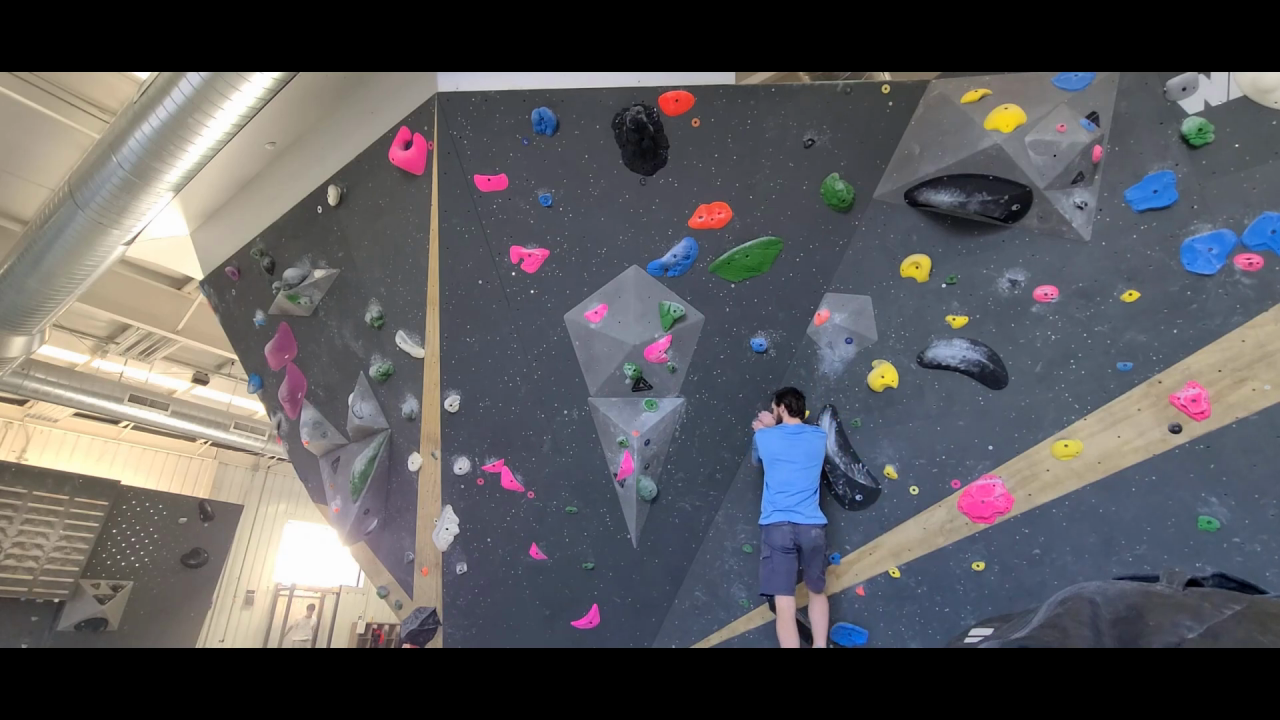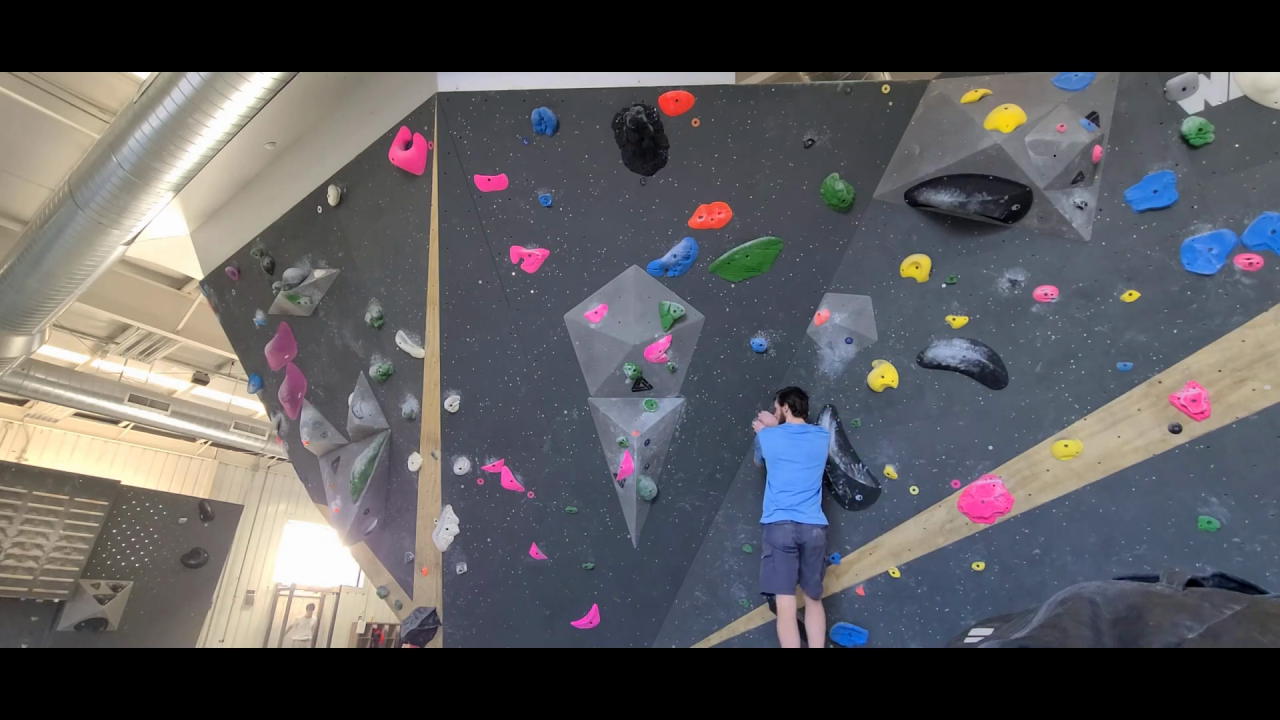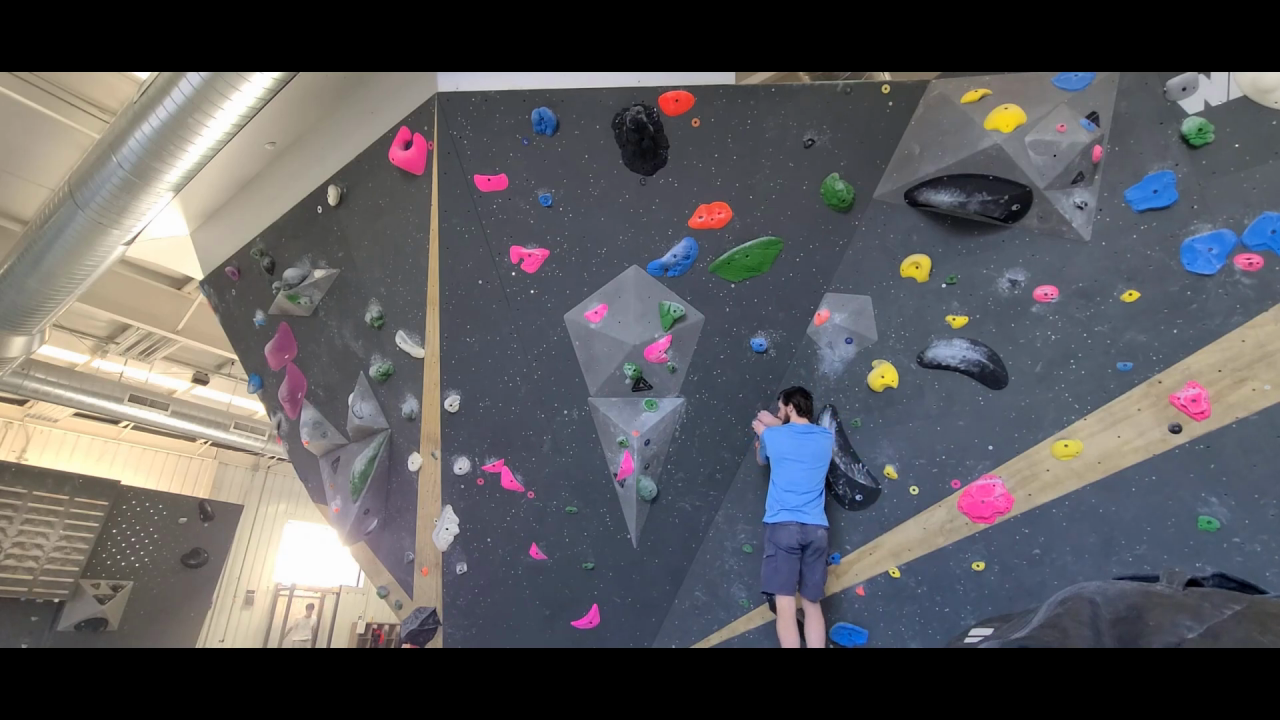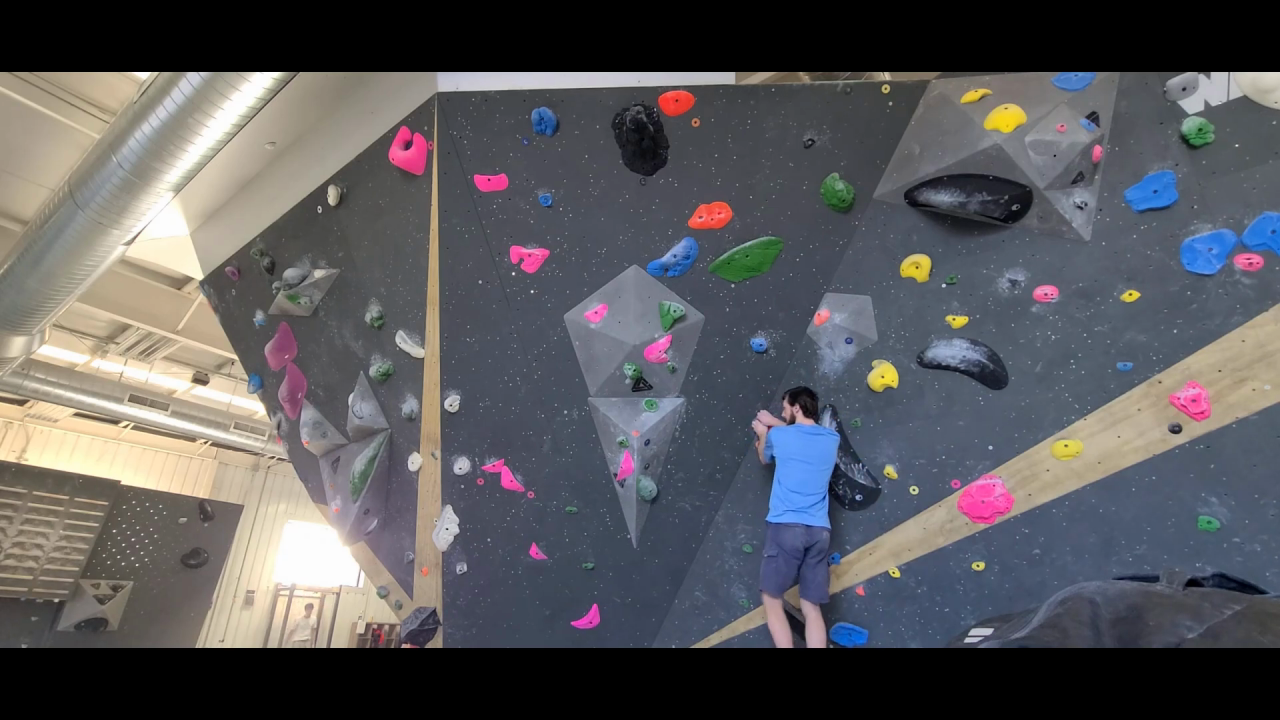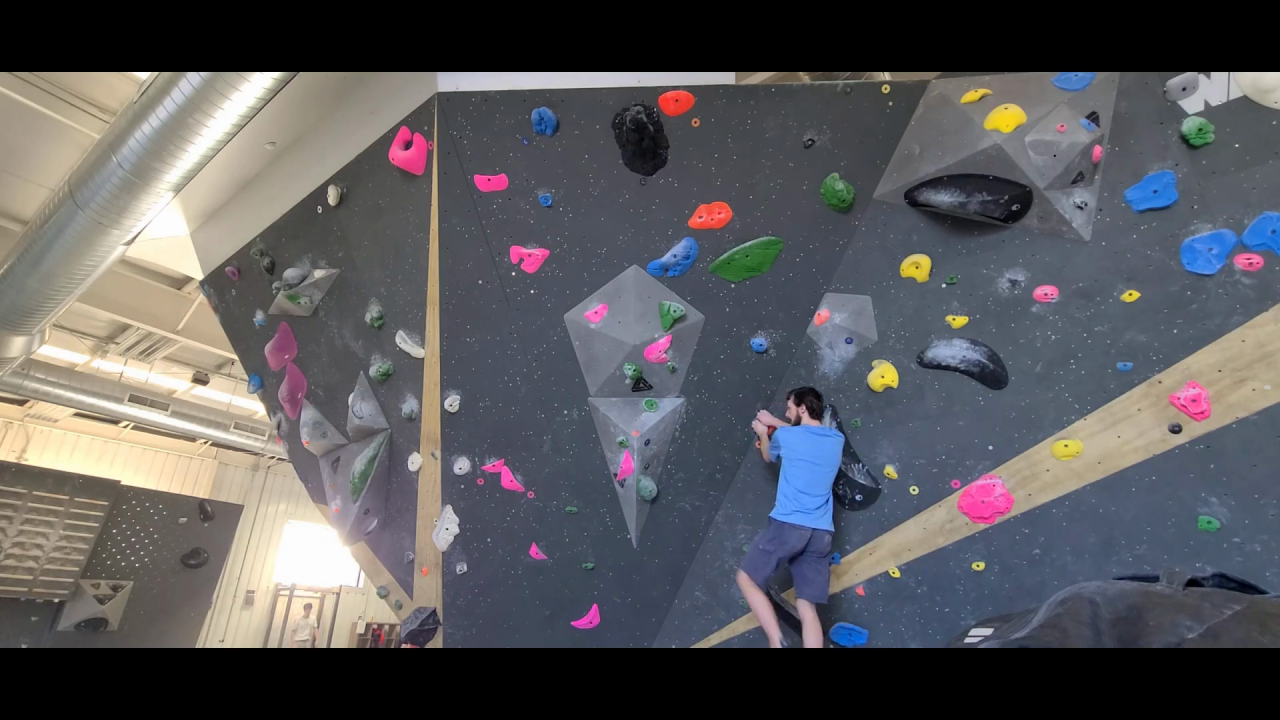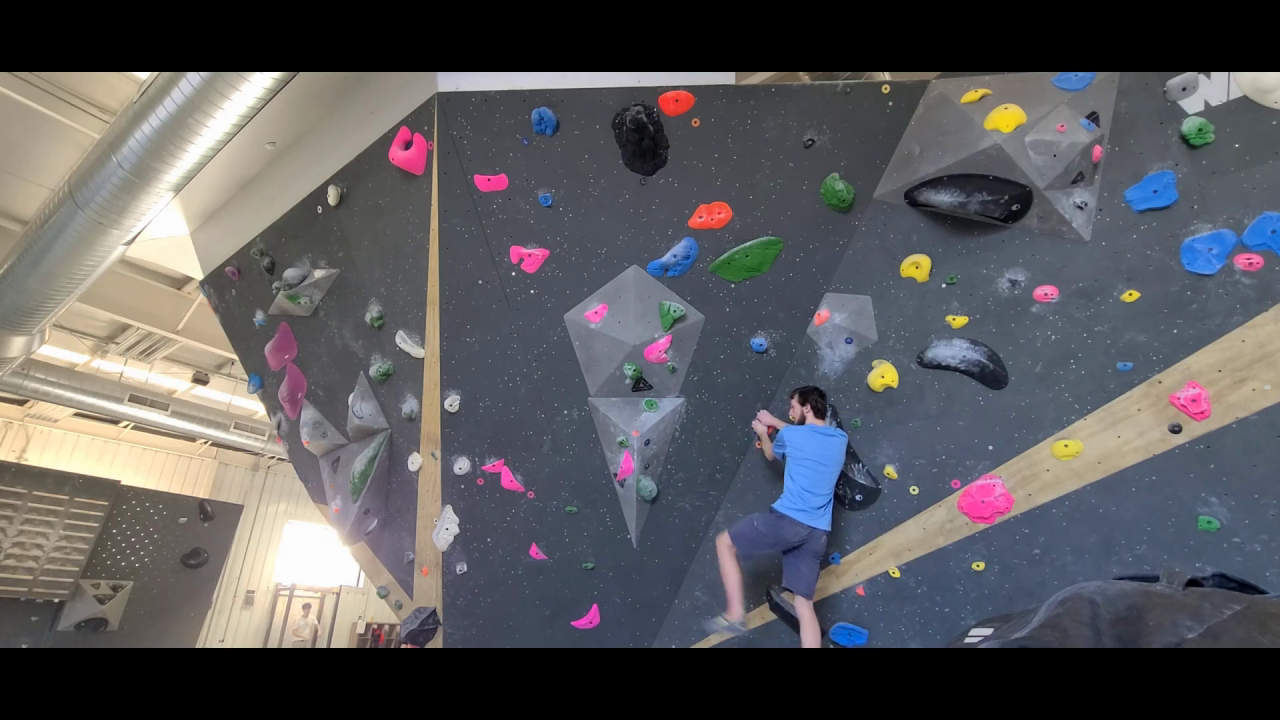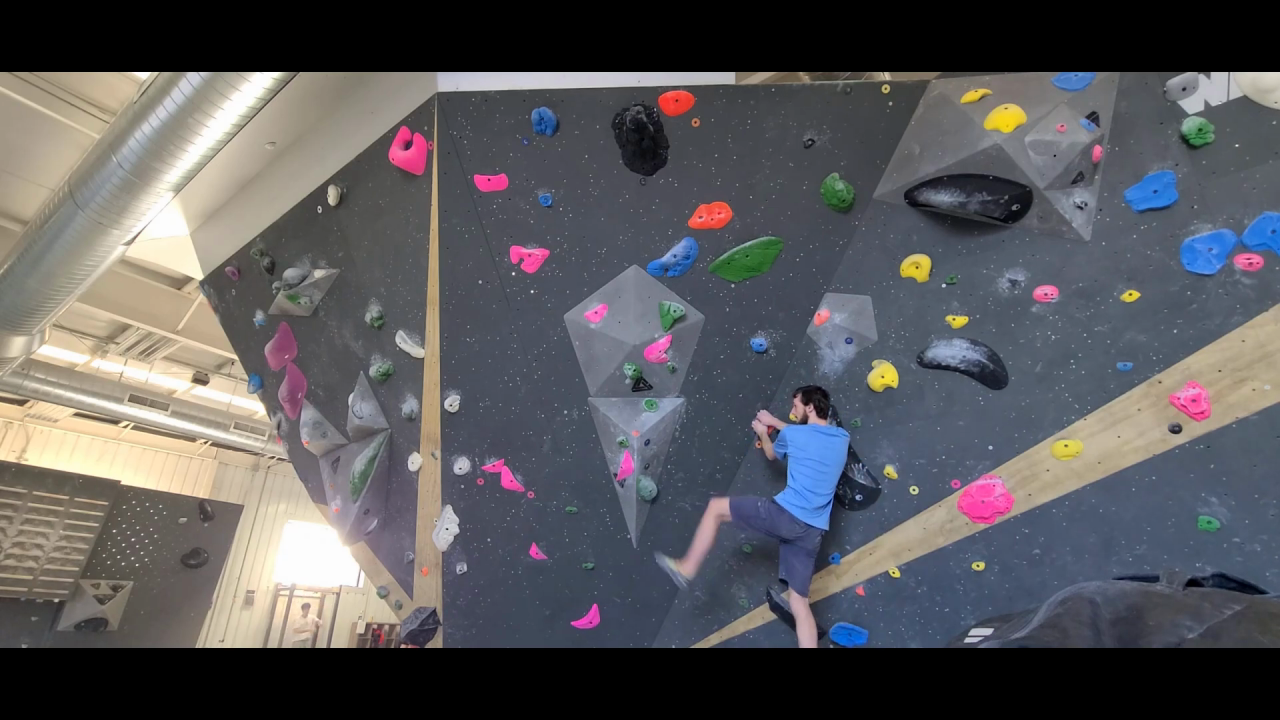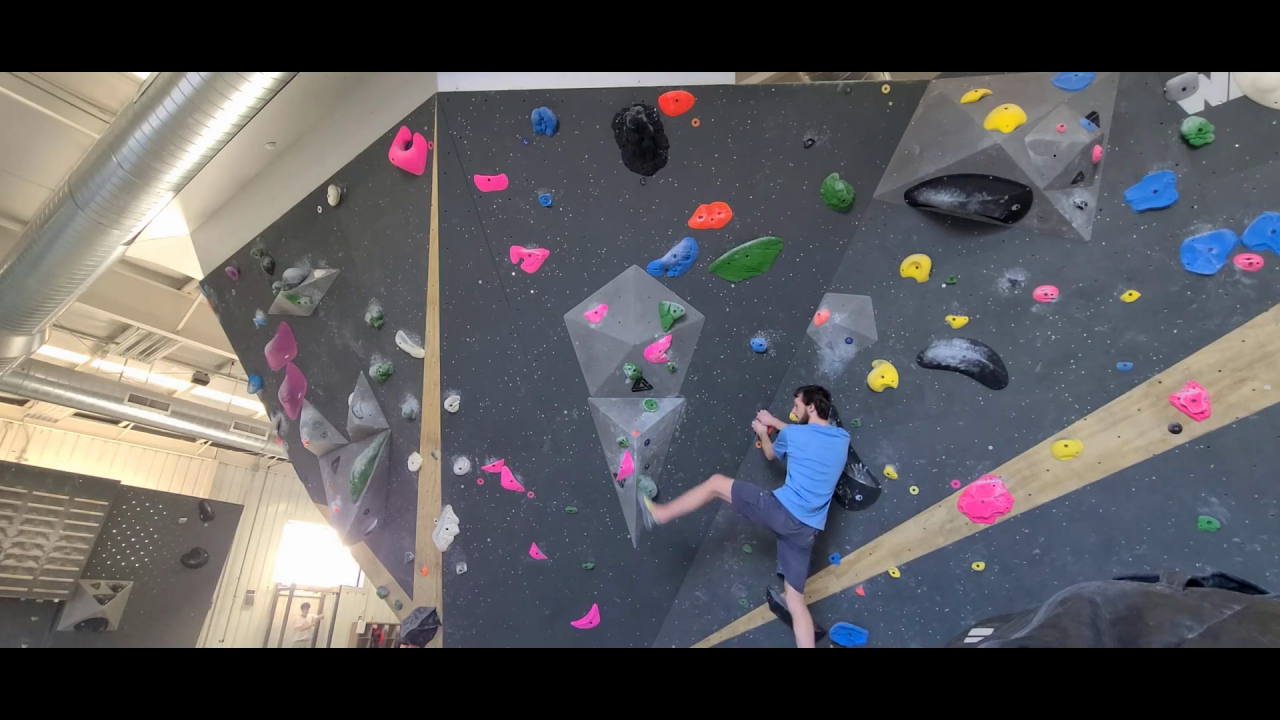
dt=0.1s
person 1, frame 1
left shoulder: (764, 436)
right shoulder: (819, 437)
left hip: (777, 527)
right hip: (813, 527)
left knee: (784, 607)
right knee: (817, 593)
right ankle: (819, 650)
person 1, frame 2
left shoulder: (767, 436)
right shoulder: (822, 437)
left hip: (779, 527)
right hip: (814, 527)
left knee: (785, 606)
right knee: (813, 600)
person 1, frame 3
left shoulder: (772, 435)
right shoulder: (827, 437)
right wrist: (775, 423)
left hip: (782, 527)
right hip: (816, 530)
left knee: (784, 607)
right knee: (811, 606)
person 1, frame 4
left shoulder: (777, 436)
right shoulder: (832, 439)
left elbow: (764, 458)
left wrist: (762, 434)
right wrist: (775, 424)
left hip: (786, 528)
right hip: (819, 531)
left knee: (772, 604)
right knee: (812, 609)
person 1, frame 5
left shoulder: (787, 434)
right shoulder: (836, 439)
left elbow: (768, 456)
left wrist: (762, 434)
right wrist: (777, 424)
left hip: (787, 526)
right hip: (820, 533)
left knee: (746, 579)
right knee: (808, 610)
left ankle: (776, 644)
person 1, frame 6
left shoulder: (791, 434)
right shoulder: (840, 439)
left elbow: (770, 454)
left wrist: (763, 432)
right wrist: (775, 422)
left hip: (787, 521)
right hip: (818, 533)
left knee: (724, 541)
right knee: (804, 607)
left ankle: (734, 615)
person 1, frame 7
left shoulder: (793, 435)
right shoulder: (842, 438)
left elbow: (771, 454)
left wrist: (762, 434)
right wrist: (776, 424)
left hip: (785, 515)
right hip: (812, 531)
left knee: (716, 507)
right knee: (799, 604)
left ankle: (687, 569)
person 1, frame 8
left shoulder: (794, 434)
right shoulder: (843, 438)
left elbow: (771, 454)
left wrist: (763, 433)
right wrist: (776, 423)
left hip: (781, 511)
right hip: (806, 530)
left knee: (716, 482)
right knee: (795, 600)
left ankle: (660, 514)
